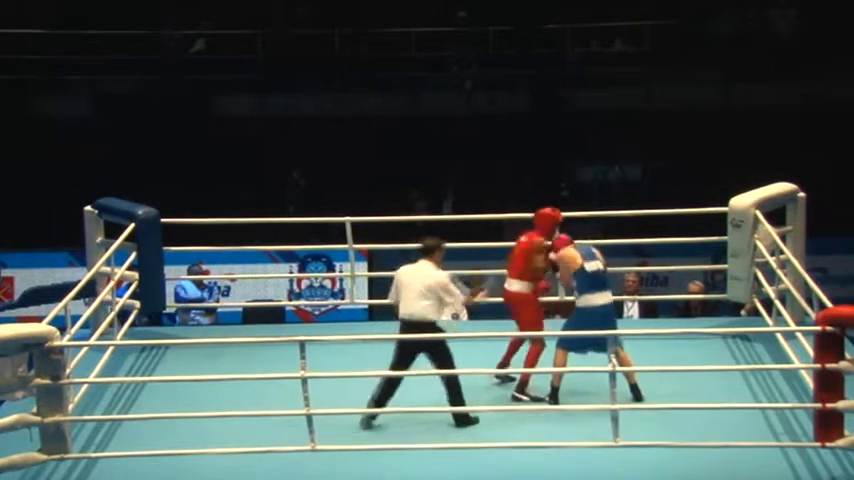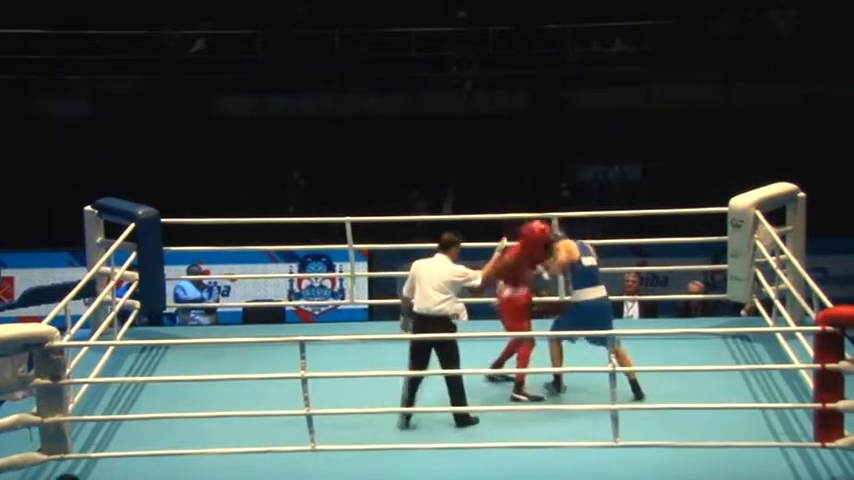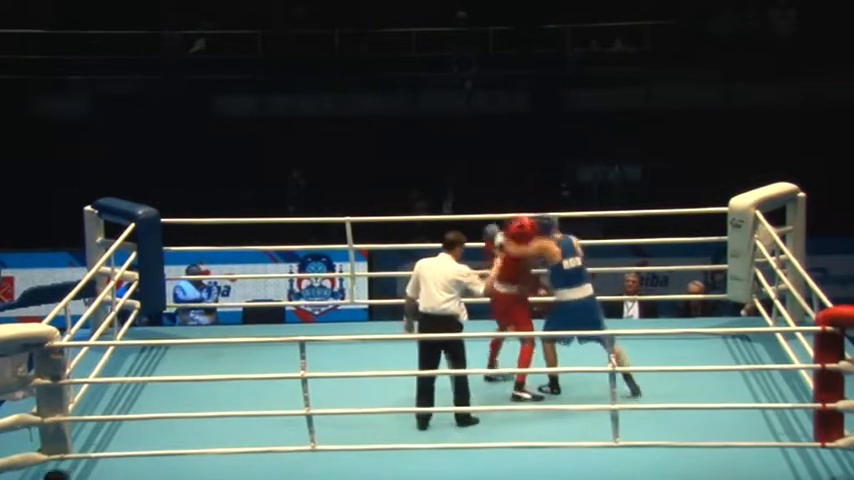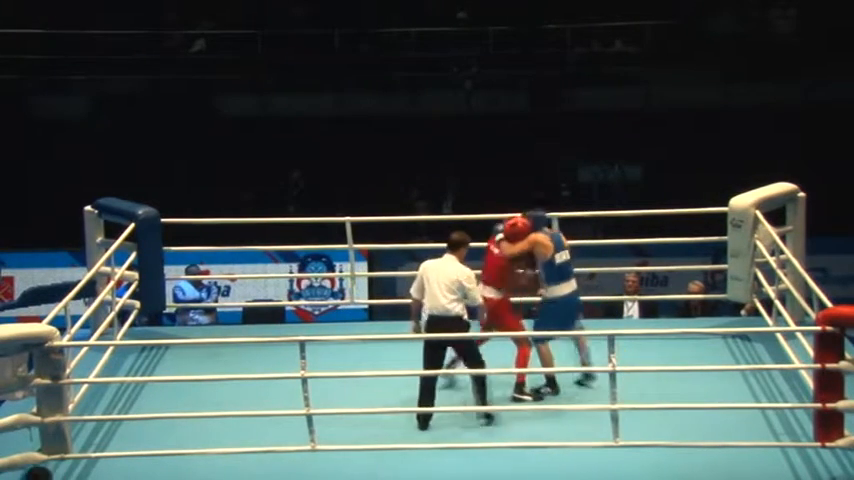
dt=0.2s
person 1, frame 1
left shoulder: (403, 271)
right shoulder: (440, 277)
left elbow: (394, 301)
right elbow: (459, 303)
right wrist: (475, 295)
left hip: (407, 328)
right hip: (429, 329)
left knee: (395, 372)
right knee: (448, 373)
left ankle: (372, 413)
right ankle: (461, 417)
person 1, frame 2
left shoulder: (418, 265)
right shoulder: (456, 271)
left elbow: (406, 296)
right elbow: (481, 278)
left wrist: (405, 318)
left hip: (420, 322)
right hip: (441, 324)
left knee: (416, 370)
right knee: (451, 371)
left ankle: (406, 414)
right ankle: (461, 416)
person 1, frame 3
left shoulder: (422, 264)
right shoulder: (460, 270)
left elbow: (410, 296)
right elbow: (482, 289)
left wrist: (409, 319)
left hip: (427, 322)
right hip: (449, 323)
left knee: (426, 371)
right knee: (458, 370)
left ankle: (423, 418)
right ankle: (463, 416)
person 1, frame 4
left shoulder: (426, 266)
right shoulder: (464, 272)
left elbow: (416, 299)
right elbow: (476, 304)
left wrist: (416, 322)
right wrist: (483, 315)
left hip: (434, 324)
right hip: (456, 324)
left knee: (430, 372)
right knee: (477, 365)
left ankle: (423, 419)
right ankle: (484, 410)
person 2, frame 1
left shoulder: (526, 237)
right shoulder: (538, 241)
right elbow: (540, 270)
right wrist: (550, 261)
left hip: (511, 290)
right hip: (521, 295)
left knee: (525, 333)
right knee: (537, 341)
left ankle: (502, 368)
right ankle: (520, 390)
person 2, frame 2
right shoulder: (513, 256)
right elbow: (491, 274)
right wrist: (509, 294)
left hip: (521, 296)
right hip: (510, 299)
left knee: (520, 338)
right knee: (527, 341)
left ankle: (495, 369)
right ankle: (518, 390)
person 2, frame 3
left shoulder: (497, 239)
right shoulder: (518, 255)
left hip: (496, 292)
right hip: (511, 296)
left knee: (503, 328)
right knee: (528, 341)
left ankle: (490, 369)
right ankle: (520, 388)
person 2, frame 4
left shoulder: (496, 241)
right elbow: (510, 285)
left hip: (484, 296)
right hip: (497, 301)
left knee: (484, 335)
right knee: (523, 343)
left ankle: (451, 366)
right ankle: (519, 389)
person 3, frame 1
left shoulder: (564, 254)
right shoulder: (594, 250)
left elbow: (567, 283)
left hip: (586, 308)
right hip: (607, 304)
left knee: (562, 347)
right knee: (616, 348)
left ankle: (554, 393)
right ankle: (636, 391)
person 3, frame 2
left shoulder: (562, 245)
right shoulder: (586, 246)
left elbow: (560, 262)
left wrist: (548, 268)
left hip: (582, 304)
right hip: (601, 299)
left knee: (554, 337)
right knee: (613, 345)
left ankle: (557, 383)
right ankle: (636, 389)
person 3, frame 3
left shoulder: (544, 244)
right shoulder: (573, 241)
left elbow: (515, 251)
left hip: (567, 302)
right hip: (588, 298)
left knee: (548, 340)
right knee: (608, 341)
left ankle: (554, 384)
right ankle: (630, 382)
person 3, frame 4
left shoulder: (536, 239)
right shoulder: (559, 236)
left elbow: (507, 252)
left wrist: (502, 237)
left hip: (553, 296)
right hip: (571, 292)
left knee: (540, 340)
right knee: (573, 331)
left ankle: (552, 384)
right ankle: (587, 372)
